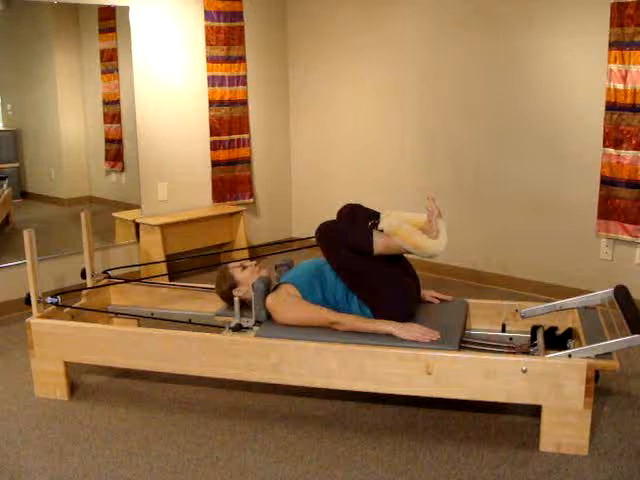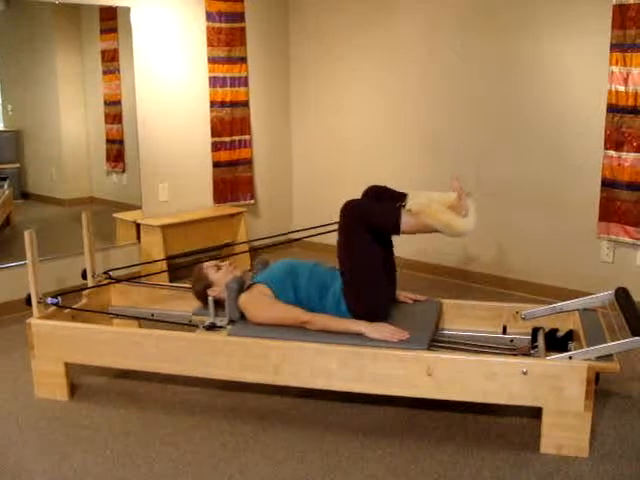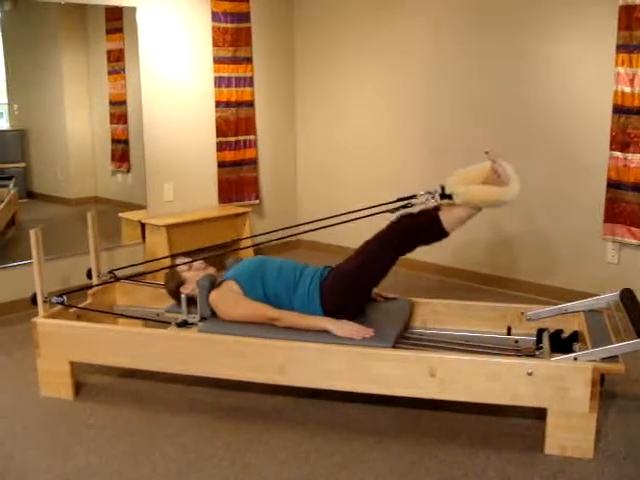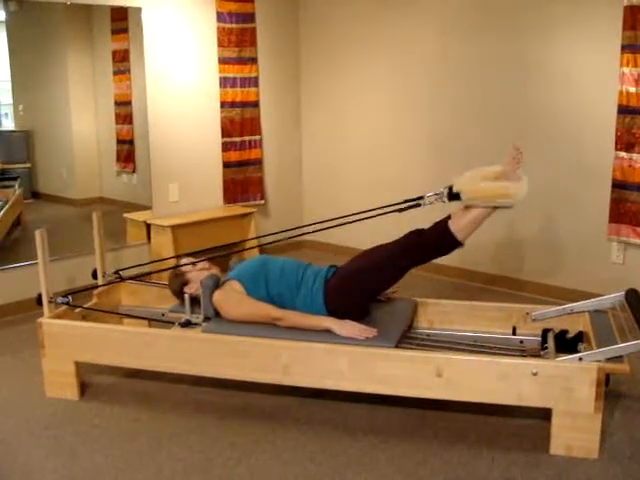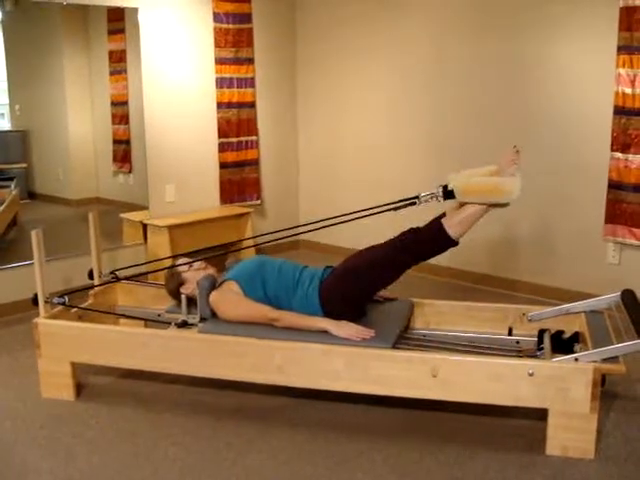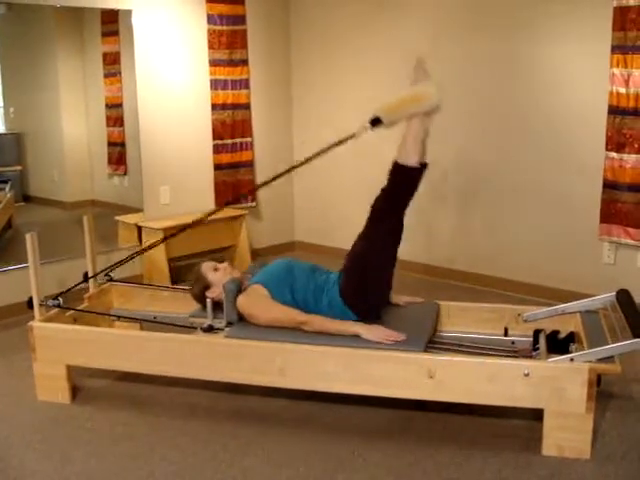
dt=0.7s
person 1, frame 1
left shoulder: (289, 282)
right shoulder: (277, 303)
right elbow: (335, 320)
left wrist: (416, 292)
right wrist: (394, 327)
right hip: (391, 303)
left knee: (349, 213)
right knee: (329, 232)
left ankle: (422, 233)
right ankle: (416, 242)
person 1, frame 2
left shoulder: (265, 280)
right shoulder: (249, 302)
right elbow: (307, 319)
left wrist: (391, 292)
right wrist: (364, 327)
left hip: (368, 291)
right hip: (362, 305)
left knee: (374, 196)
right knee: (354, 210)
left ankle: (443, 215)
right ankle: (442, 222)
person 1, frame 3
left shoulder: (236, 274)
right shoulder: (220, 299)
right elbow: (273, 316)
left wrist: (365, 285)
right wrist: (329, 323)
left hip: (329, 281)
right hip: (329, 299)
left knee: (405, 227)
right knee: (402, 231)
left ankle: (484, 191)
person 1, frame 4
left shoulder: (240, 275)
right shoulder: (223, 298)
right elbow: (277, 315)
left wrist: (373, 285)
right wrist: (333, 324)
left hip: (333, 280)
right hip: (334, 300)
left knee: (419, 243)
right knee: (413, 247)
person 1, frame 5
left shoulder: (235, 276)
right shoulder: (220, 300)
right elbow: (274, 317)
left wrist: (369, 291)
right wrist: (330, 325)
left hip: (329, 282)
right hip: (329, 300)
left knee: (411, 242)
right knee: (408, 247)
person 1, frame 6
left shoulder: (258, 284)
right shoulder: (248, 302)
right elbow: (303, 320)
right wrist: (361, 328)
left hip: (348, 288)
right hip: (353, 302)
right knee: (385, 212)
